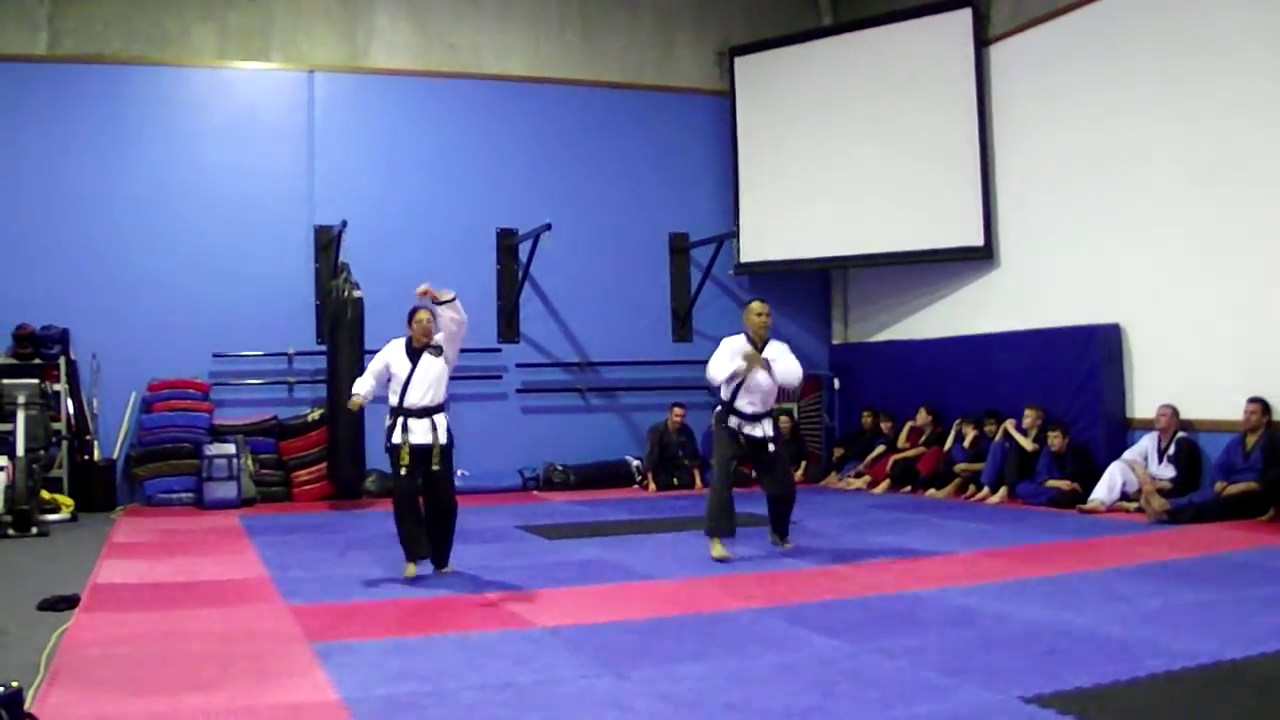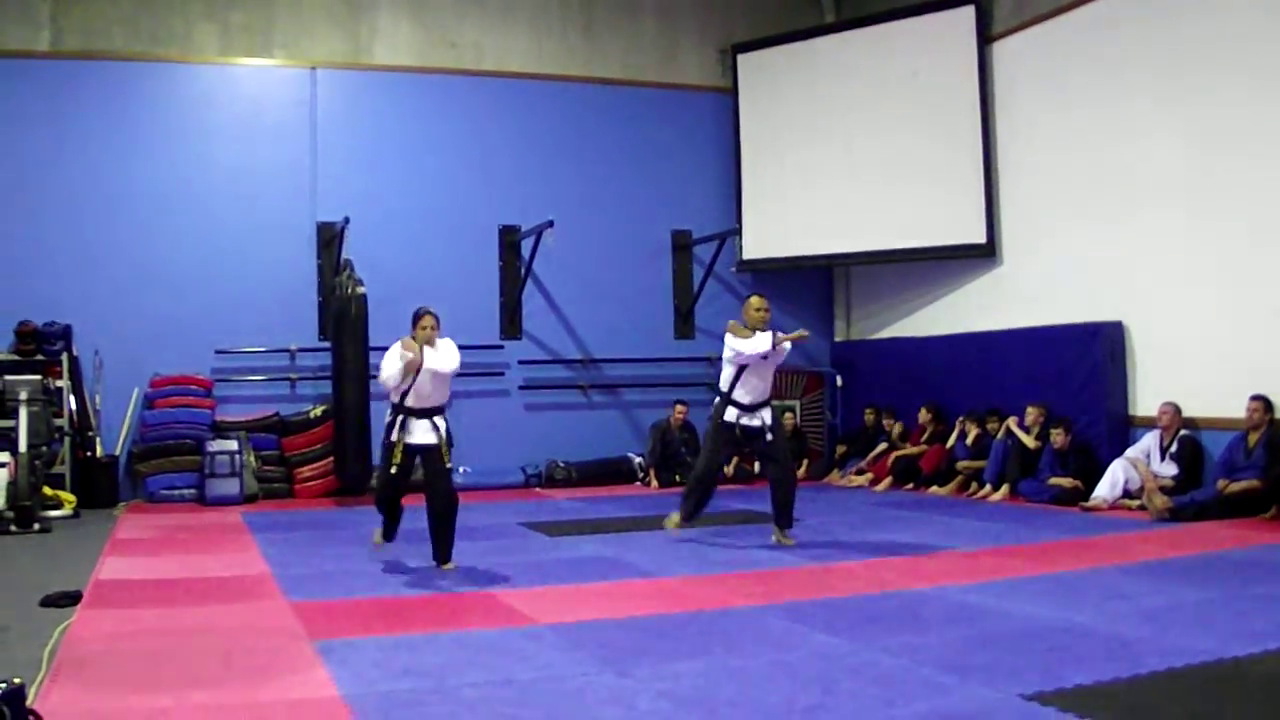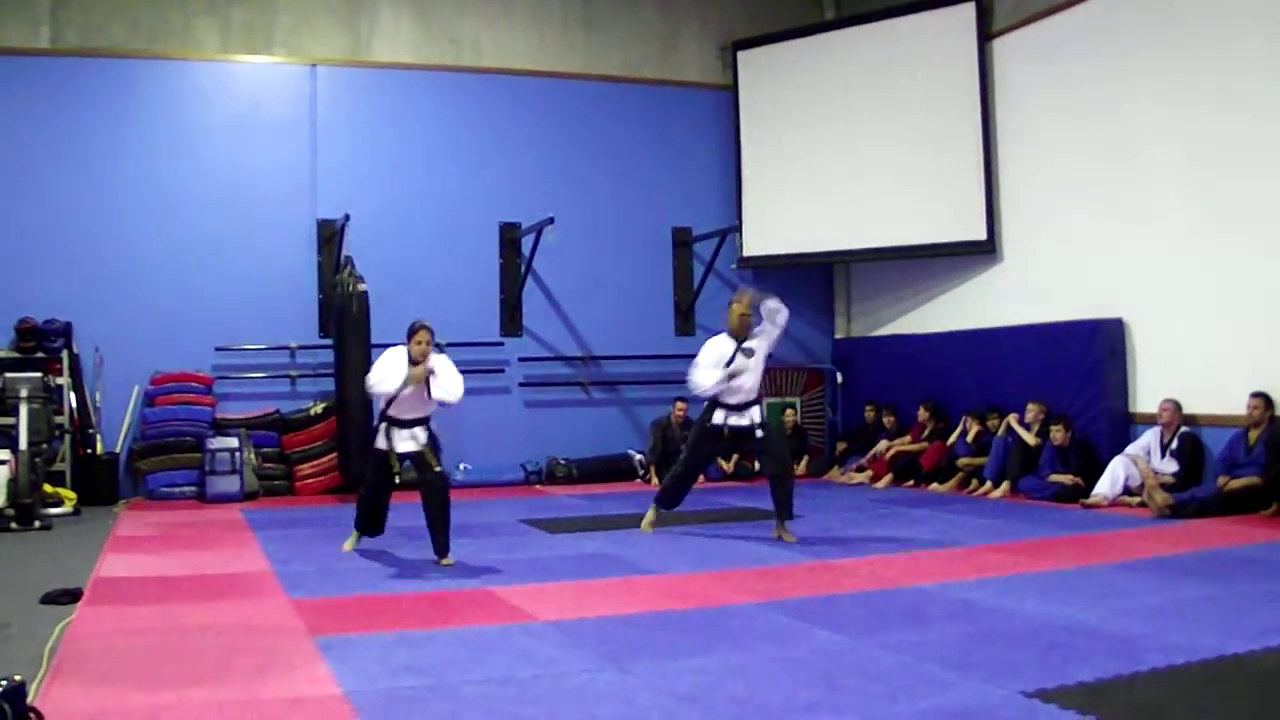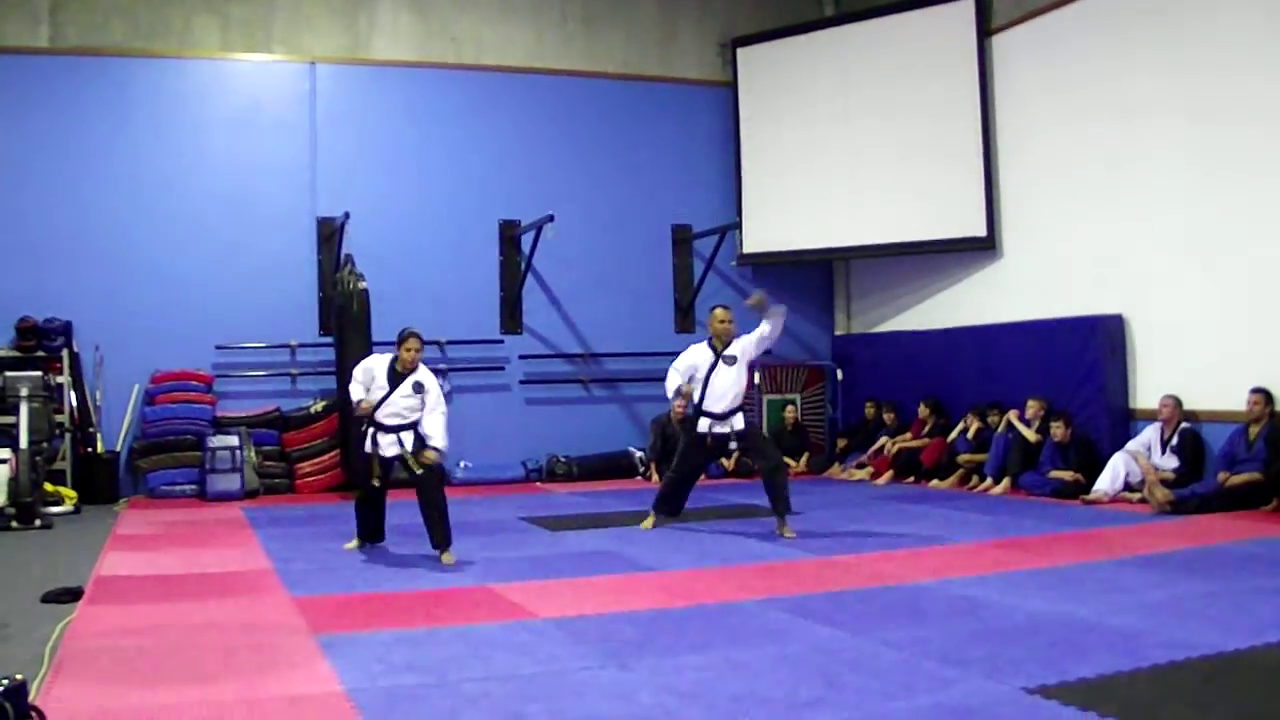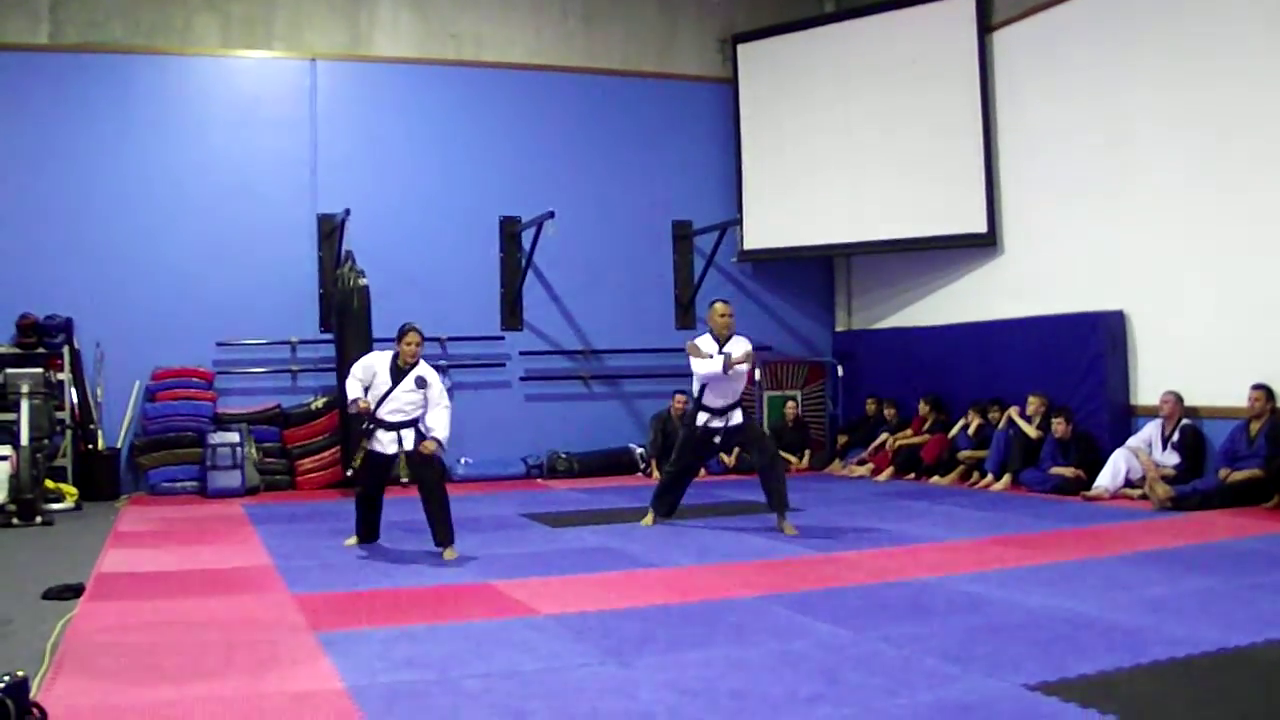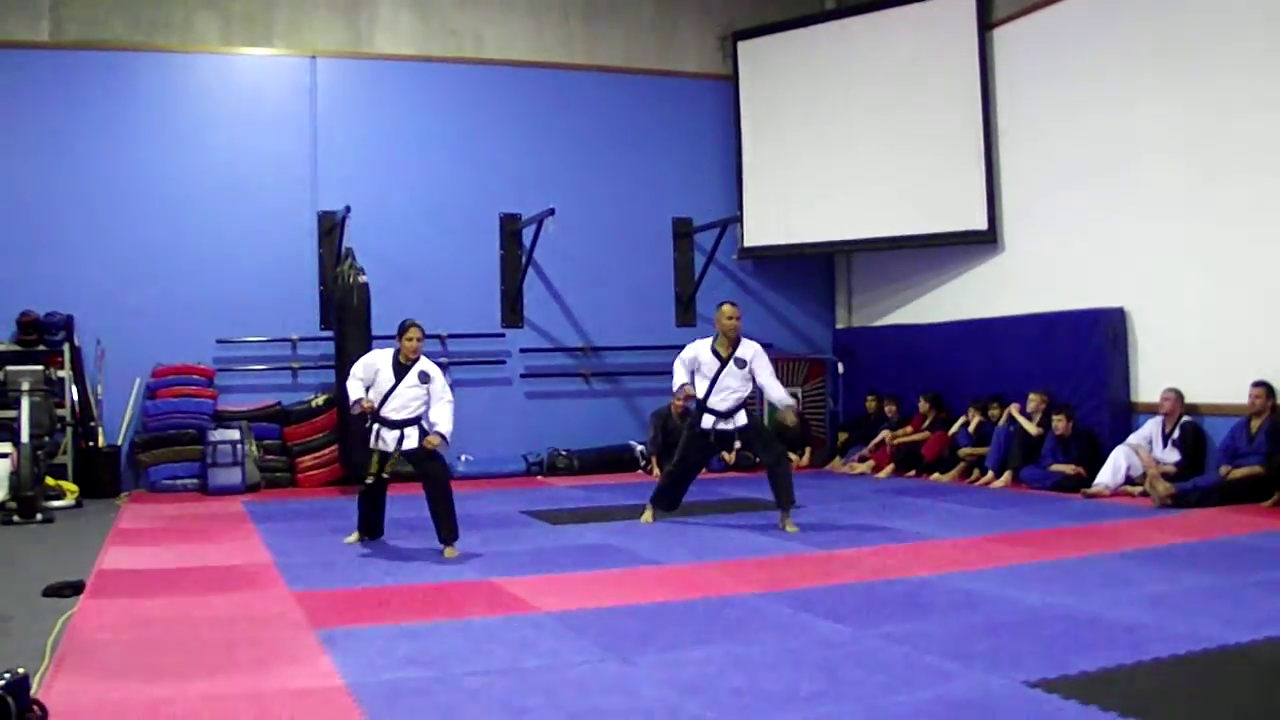
dt=0.2s
person 1, frame 1
left shoulder: (444, 346)
right shoulder: (393, 349)
left elbow: (457, 322)
right elbow: (372, 374)
left wrist: (438, 298)
right wrist: (359, 394)
left hip: (435, 429)
right hip: (402, 430)
left knee: (442, 496)
right knee: (405, 493)
left ankle: (440, 558)
right ankle: (413, 555)
person 1, frame 2
left shoulder: (444, 347)
right shoulder: (399, 349)
left elbow: (448, 365)
right elbow: (388, 378)
left wrist: (421, 356)
right wrist: (407, 368)
left hip: (434, 428)
right hip: (401, 427)
left knee: (443, 493)
right knee: (388, 487)
left ankle: (443, 556)
right ankle: (387, 528)
person 1, frame 3
left shoulder: (440, 362)
right shoulder: (393, 356)
left elbow: (454, 392)
right elbow: (376, 384)
left wrist: (426, 379)
right wrist: (406, 379)
left hip: (420, 434)
right hip: (389, 433)
left knee: (437, 489)
right knee: (375, 487)
left ankle: (442, 550)
right ankle: (362, 531)
person 1, frame 4
left shoulder: (426, 378)
right shoulder: (375, 363)
left elbow: (436, 413)
right elbow: (357, 380)
left wrist: (435, 447)
right wrist: (360, 401)
left hip: (408, 440)
right hip: (377, 438)
left knee: (431, 487)
right knee: (370, 491)
left ankle: (444, 546)
right ankle: (364, 536)
person 1, frame 5
left shoulder: (427, 375)
right shoulder: (376, 361)
left elbow: (440, 408)
right elbow: (354, 378)
left wrist: (436, 438)
right wrist: (357, 400)
left hip: (410, 437)
right hip: (377, 435)
left knee: (432, 484)
right knee: (368, 487)
left ankle: (446, 542)
right ankle: (364, 534)
person 1, frame 6
left shoulder: (430, 370)
right shoulder: (378, 359)
left elbow: (443, 402)
right elbow: (356, 377)
left wrist: (440, 433)
right wrist: (360, 400)
left hip: (414, 435)
right hip: (381, 433)
left knee: (438, 480)
right knee: (372, 484)
left ankle: (448, 540)
right ankle: (366, 530)
person 2, frame 1
left shoulder: (779, 349)
right shoulder: (731, 344)
left elbow: (792, 375)
right elbow: (716, 371)
left wrist: (763, 364)
right wrist: (743, 367)
left hip: (762, 426)
right hip: (730, 423)
left knee: (782, 484)
right knee: (722, 476)
left ankle: (778, 534)
right ankle: (717, 538)
person 2, frame 2
left shoulder: (773, 336)
right shoulder: (734, 337)
left elbow: (778, 352)
right elbow: (749, 350)
left wrist: (748, 335)
right wrist: (786, 338)
left hip: (761, 415)
right hip: (729, 414)
left knee: (783, 471)
right knee: (707, 465)
left ankle: (781, 528)
right ankle: (683, 514)
person 2, frame 3
left shoulder: (760, 336)
right shoulder: (714, 345)
left elbow: (779, 316)
right elbow: (698, 381)
left wrist: (761, 300)
right wrist: (725, 378)
left hip: (751, 417)
right hip: (718, 416)
left knee: (781, 464)
right knee: (690, 463)
left ankle: (781, 525)
right ankle: (657, 507)
person 2, frame 4
left shoulder: (742, 345)
right shoulder: (695, 352)
left elbow: (771, 329)
right elbow: (674, 374)
left wrist: (764, 308)
right wrist: (679, 389)
left hip: (736, 423)
right hip: (705, 425)
left knee: (773, 464)
right knee: (681, 473)
left ankle: (782, 521)
right ankle: (656, 514)
person 2, frame 5
left shoulder: (741, 343)
right shoulder: (699, 344)
left elbow: (740, 369)
right elbow: (702, 371)
left wrist: (707, 357)
right wrist: (733, 360)
left hip: (734, 417)
right hip: (704, 418)
left knee: (769, 458)
right knee: (679, 466)
left ankle: (782, 518)
right ankle: (655, 510)
person 2, frame 6
left shoulder: (752, 349)
right shoulder: (699, 348)
left elbow: (769, 381)
right elbow: (681, 364)
left wrist: (785, 405)
right wrist: (683, 385)
left hip: (739, 418)
right hip: (707, 419)
left knee: (776, 456)
right knee: (682, 465)
left ankle: (785, 515)
right ankle: (653, 506)
